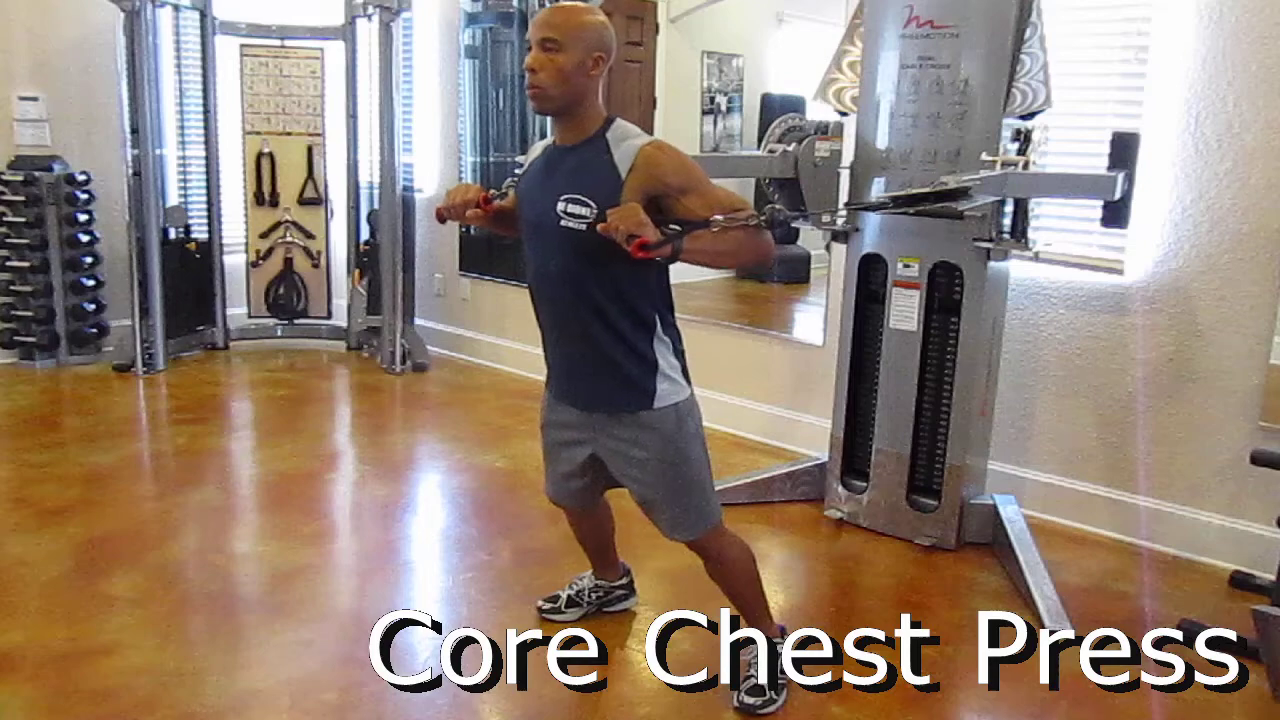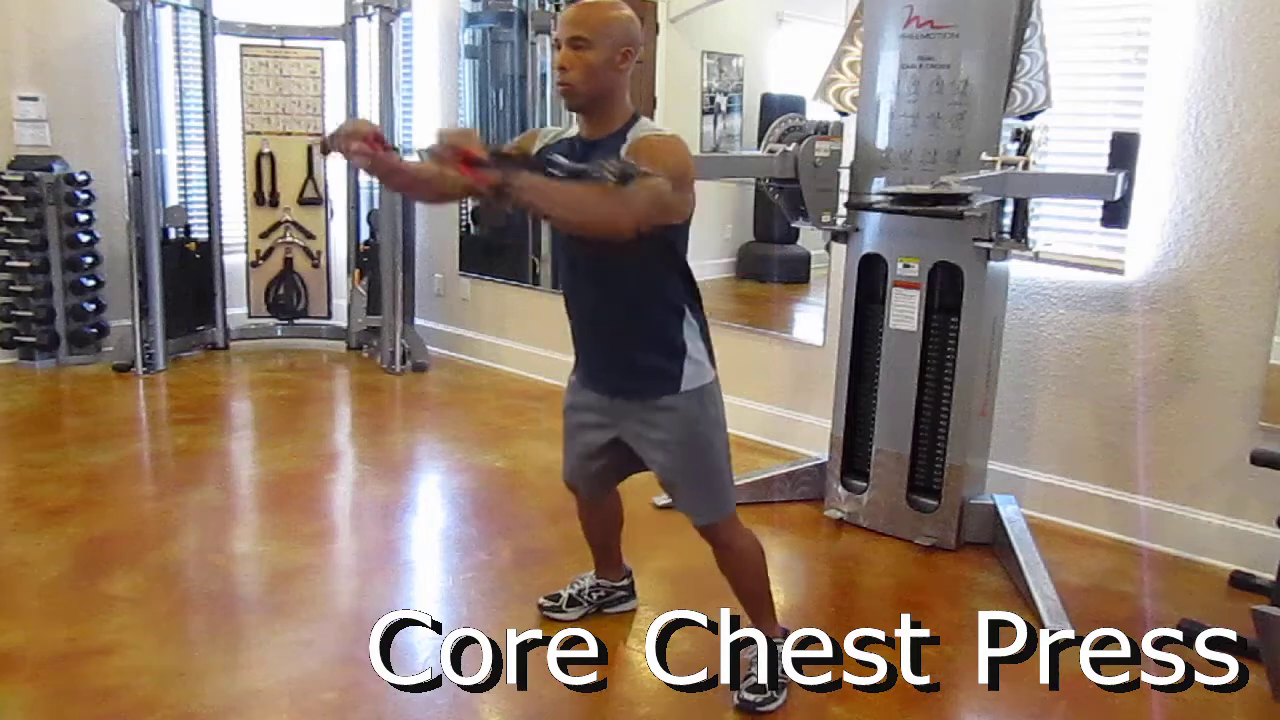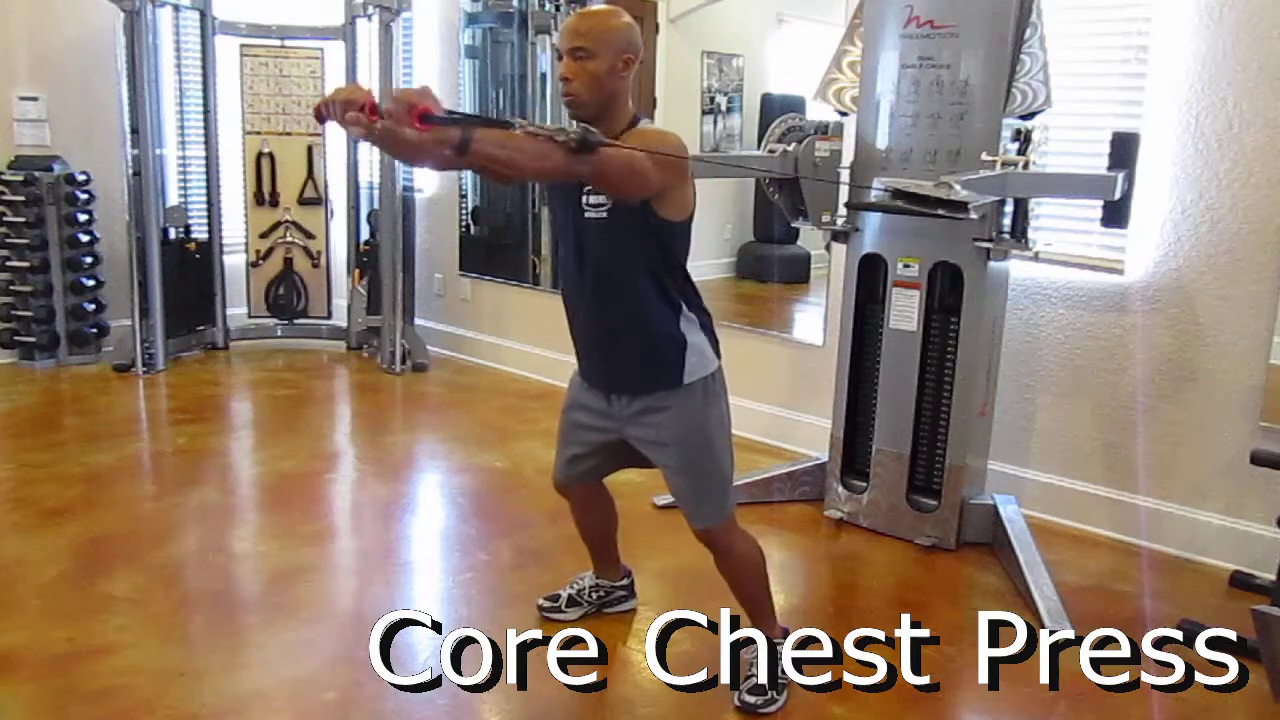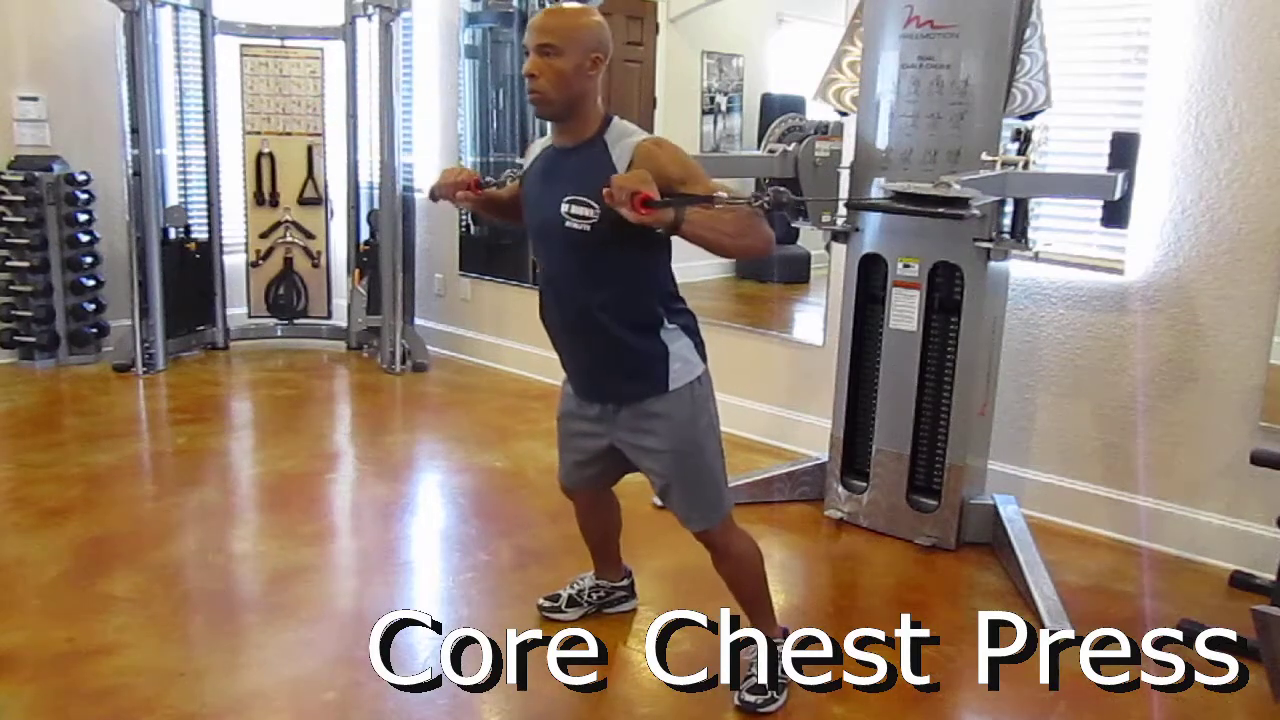
dt=0.7s
person 1, frame 1
left shoulder: (646, 160)
right shoulder: (539, 160)
left elbow: (757, 240)
left wrist: (664, 242)
right wrist: (479, 209)
left hip: (643, 398)
right hip: (566, 391)
left knee: (701, 532)
right knee: (573, 496)
left ankle: (767, 644)
right ankle: (610, 583)
person 1, frame 2
left shoulder: (659, 152)
right shoulder: (548, 148)
left elbow: (616, 218)
right elbow: (447, 184)
left wrist: (502, 179)
right wrist: (379, 158)
left hip: (670, 381)
right hip: (595, 375)
left knee: (715, 520)
right knee: (587, 482)
left ankle: (768, 643)
right ankle: (612, 583)
person 1, frame 3
left shoulder: (659, 152)
right shoulder: (556, 144)
left elbow: (581, 164)
right elbow: (454, 153)
left wrist: (452, 135)
right wrist: (374, 125)
left hip: (674, 382)
right hip: (599, 375)
left knee: (713, 525)
right knee: (575, 479)
left ankle: (769, 644)
right ankle: (611, 583)
person 1, frame 4
left shoulder: (645, 156)
right shoulder: (541, 156)
left elbow: (756, 235)
left wrist: (666, 216)
right wrist: (478, 196)
left hip: (659, 384)
right hip: (585, 382)
left knee: (711, 524)
right knee: (582, 486)
left ankle: (770, 644)
right ankle: (612, 584)
